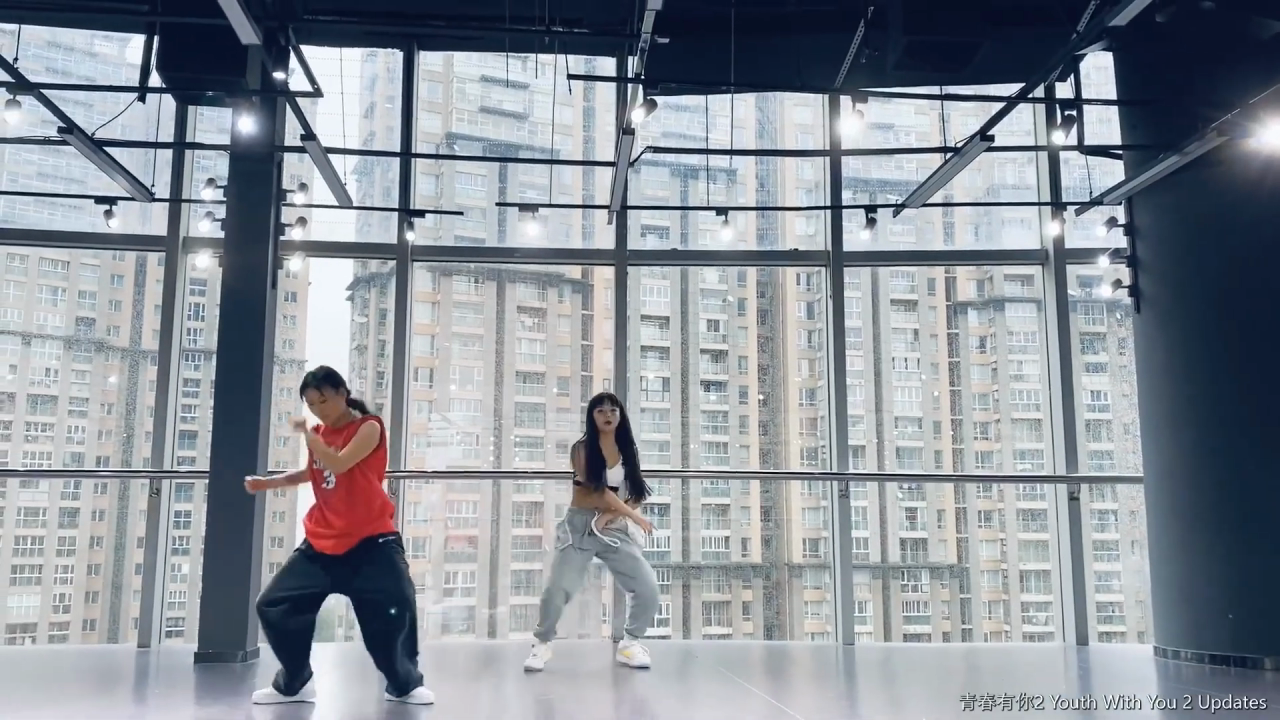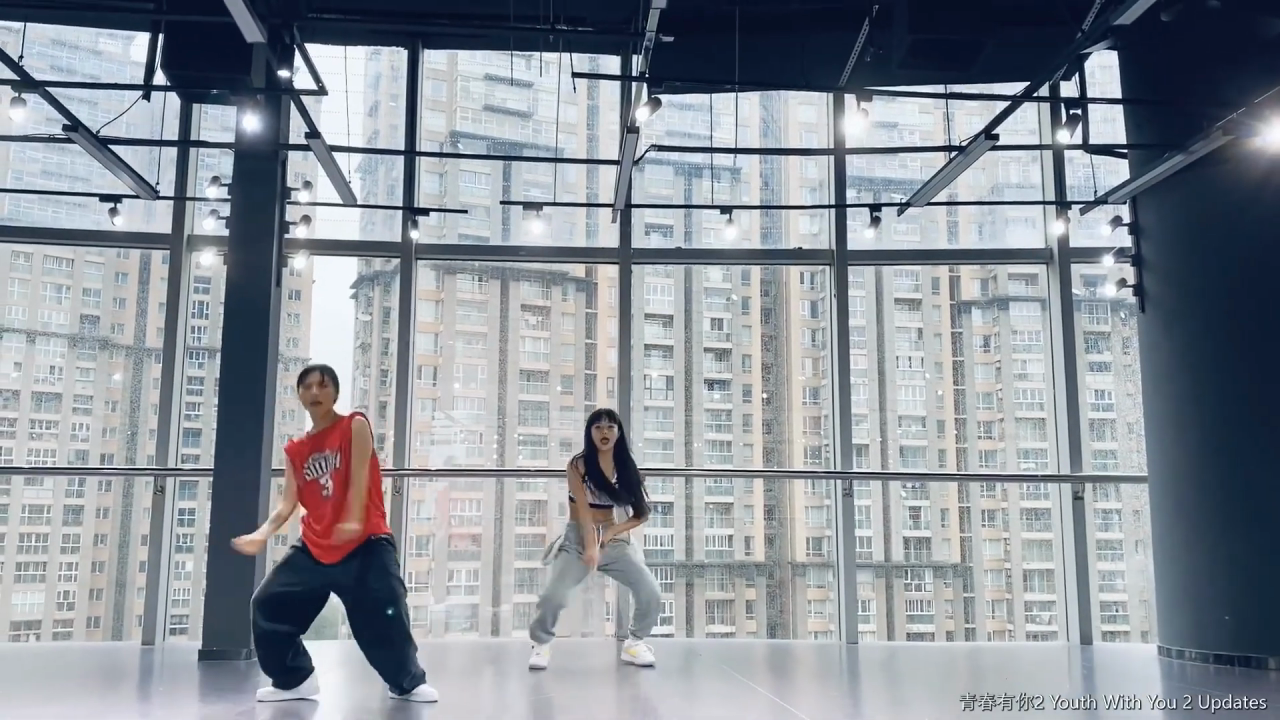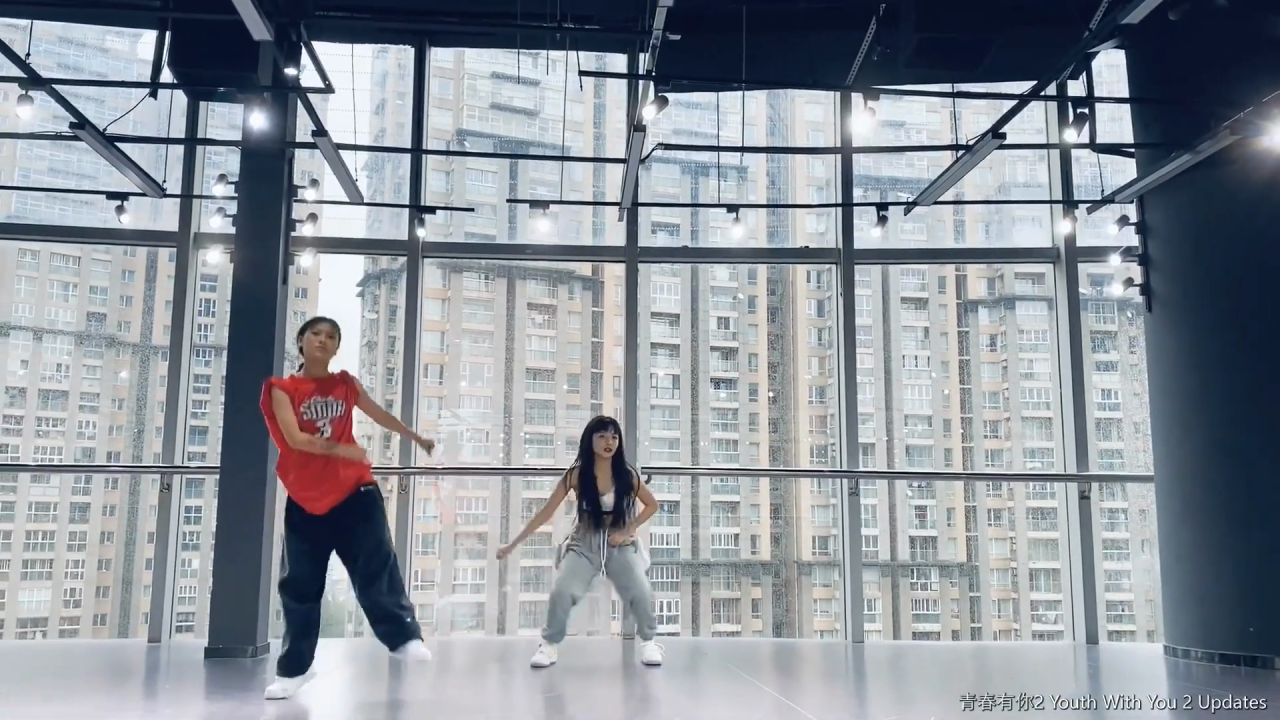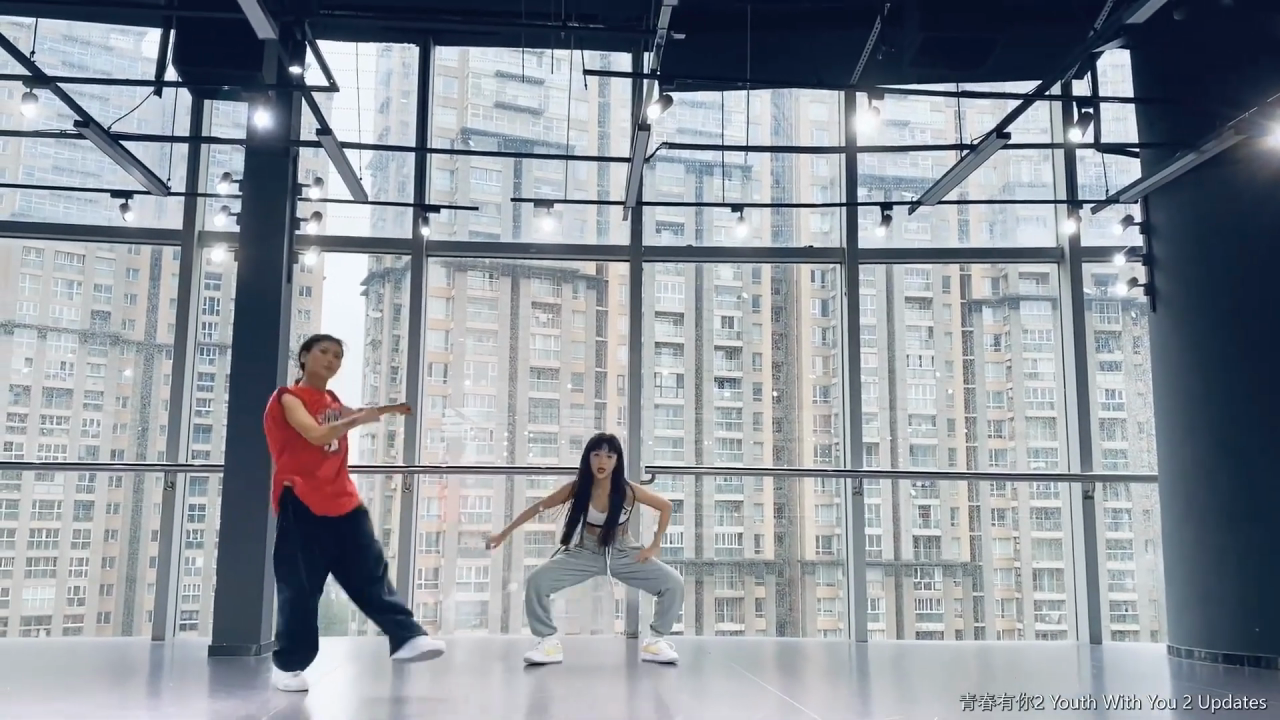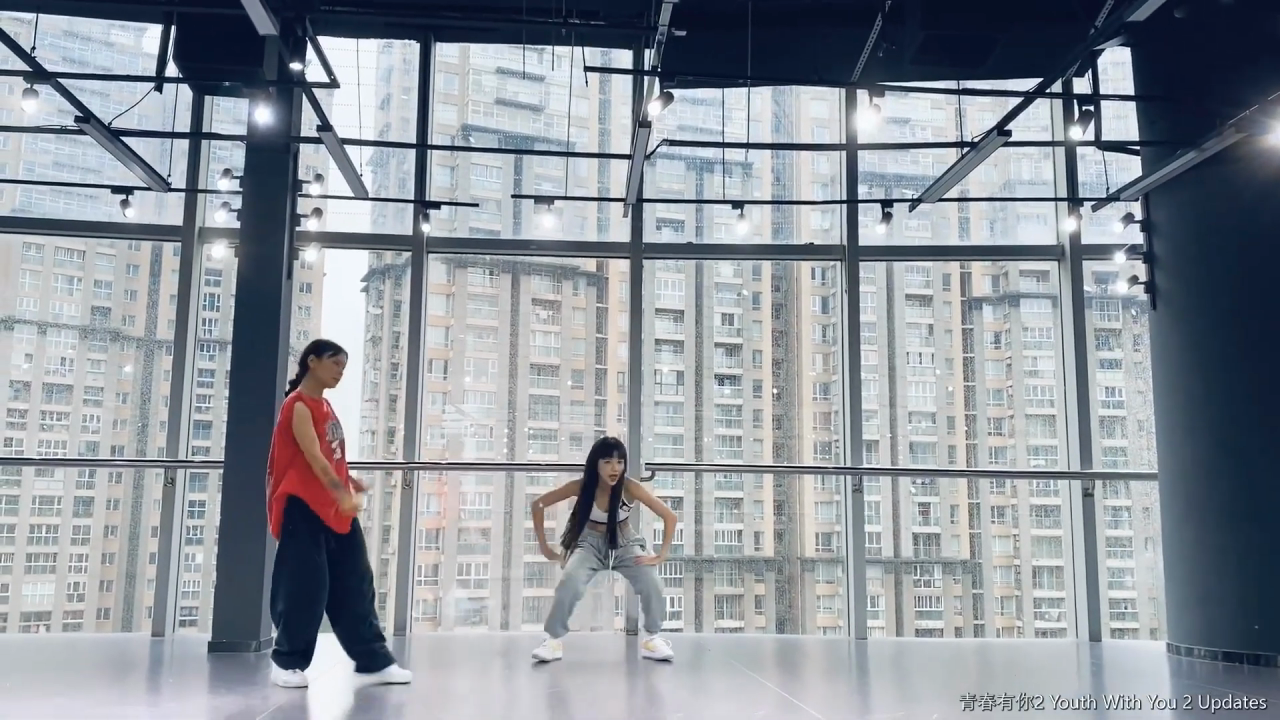
dt=0.2s
person 1, frame 1
left shoulder: (369, 427)
right shoulder: (320, 432)
left elbow: (337, 463)
left wrist: (309, 435)
right wrist: (268, 482)
left hip: (371, 538)
right hip: (322, 541)
left knee: (395, 603)
right knee: (274, 604)
left ankle: (405, 683)
right ankle: (294, 683)
person 1, frame 2
left shoulder: (355, 425)
right shoulder: (296, 449)
left elbow: (360, 473)
right elbow: (290, 503)
left wrist: (353, 522)
right wrist: (262, 533)
left hip: (365, 541)
right hip: (316, 546)
left knee: (386, 608)
right knee: (268, 604)
left ankle: (407, 681)
right ankle: (294, 679)
person 1, frame 3
left shoulder: (346, 383)
right shoulder: (281, 389)
left elbow: (378, 414)
right elbow: (294, 439)
left wrist: (415, 436)
right wrist: (340, 450)
left hip: (354, 491)
right hip: (306, 497)
left knee: (376, 565)
right knee: (299, 581)
left ankle: (404, 638)
right ankle: (294, 668)
person 1, frame 4
left shoulder: (330, 398)
right shoulder: (289, 398)
left elbow: (354, 417)
right elbow: (315, 434)
left wrist: (387, 409)
right wrist: (359, 418)
left hip: (342, 499)
right hip: (302, 501)
left knee: (370, 568)
right knee: (301, 584)
left ankle: (406, 637)
right ankle: (289, 664)
person 1, frame 5
left shoulder: (322, 405)
right shoulder: (298, 405)
right elbow: (313, 455)
left wrist: (347, 482)
right wrist: (341, 494)
left hip: (335, 510)
right hip: (302, 507)
left knee: (355, 587)
right knee: (306, 588)
left ankle: (375, 662)
right ankle: (288, 662)
person 2, frame 1
left shoulder: (628, 451)
right shoulder: (582, 450)
left elbow: (637, 495)
right elbow: (599, 489)
left wrist: (613, 515)
right wrist: (635, 517)
left hip: (613, 527)
right hip: (578, 525)
left knee: (648, 586)
right knee: (558, 587)
left ankle: (631, 644)
right ankle: (542, 644)
person 2, frame 2
left shoulder: (626, 467)
right shoulder: (578, 465)
left elbow: (642, 512)
right elbow: (582, 506)
left wrist: (615, 530)
right wrist: (589, 546)
left hip: (611, 540)
right hip: (577, 539)
left knee: (650, 593)
right knee: (554, 597)
left ankle: (635, 643)
right ankle: (542, 645)
person 2, frame 3
left shoulder: (626, 474)
right shoulder: (575, 474)
left elbow: (651, 505)
right elbow: (547, 511)
left wrist: (628, 531)
right wrist: (514, 544)
left hip: (618, 543)
right hip: (583, 543)
left knee: (641, 594)
right knee: (562, 593)
left ankle: (648, 642)
right ankle: (550, 645)
person 2, frame 4
left shoulder: (627, 490)
right shoulder: (577, 487)
left elbow: (666, 507)
right elbow: (539, 508)
left wrist: (655, 545)
right wrist: (504, 533)
left hip: (623, 552)
right hip: (586, 551)
left knee: (673, 584)
right knee: (537, 582)
left ankle: (656, 641)
right ankle: (548, 642)
person 2, frame 5
left shoulder: (630, 487)
right shoulder: (582, 486)
left elbow: (668, 515)
right elbow: (538, 505)
left wrist: (661, 554)
right wrist: (545, 547)
left hip: (625, 545)
right hip: (591, 544)
left knee: (650, 584)
right knee: (570, 585)
left ankle: (652, 638)
right ankle: (554, 639)
